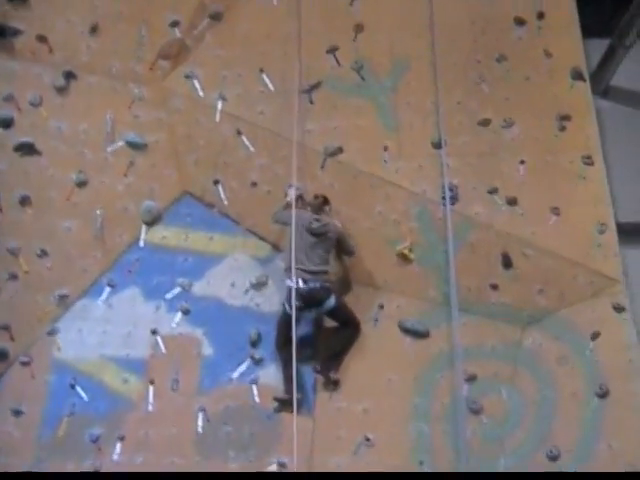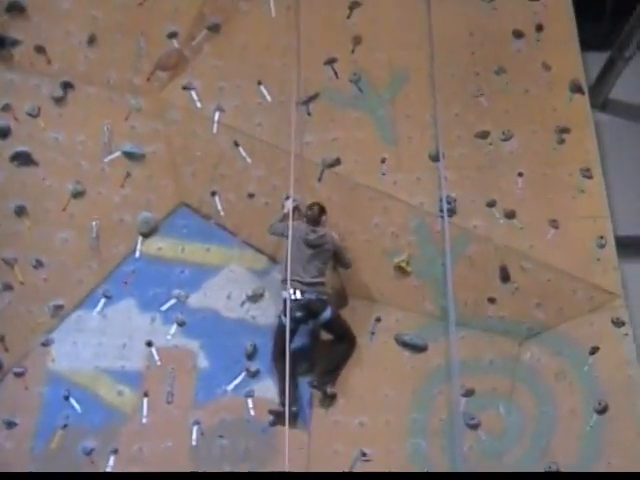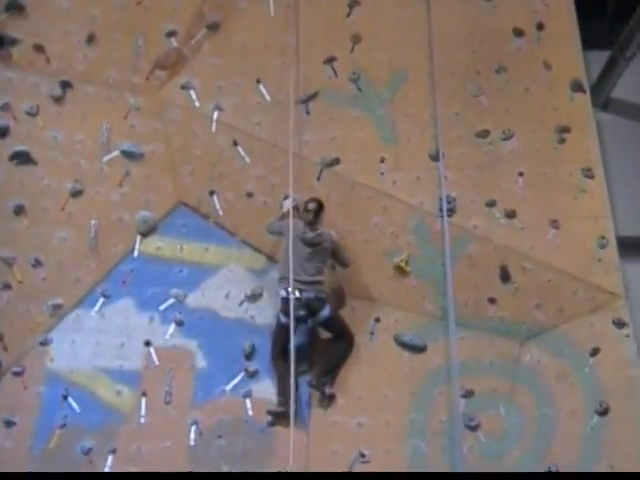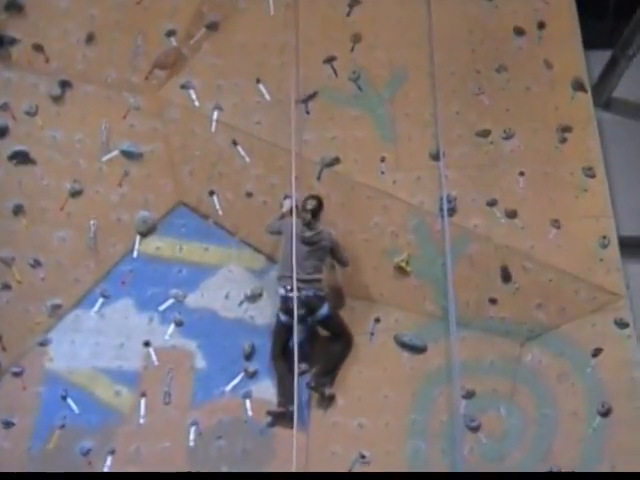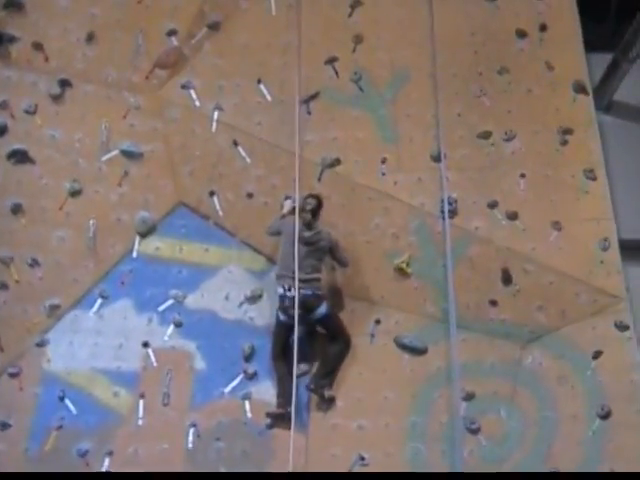
dt=0.1s
person 1, frame 1
left shoulder: (298, 217)
right shoulder: (333, 228)
left elbow: (276, 217)
right elbow: (350, 251)
left wrist: (290, 201)
left hip: (296, 288)
right hip: (320, 289)
left knee: (283, 343)
right knee: (351, 326)
left ankle: (291, 393)
right ankle: (328, 365)
person 1, frame 2
left shoulder: (295, 228)
right shoulder: (330, 240)
left elbow: (272, 228)
right elbow: (346, 264)
left wrist: (286, 212)
left hip: (293, 300)
right hip: (317, 301)
left knee: (279, 355)
right knee: (347, 340)
left ankle: (287, 405)
right ankle: (324, 380)
person 1, frame 3
left shoulder: (292, 227)
right shoulder: (328, 238)
left elbow: (271, 228)
right elbow: (345, 263)
left wrist: (285, 211)
left hip: (291, 298)
right hip: (316, 299)
left knee: (278, 354)
right knee: (345, 339)
left ankle: (285, 405)
right ankle: (323, 380)
person 1, frame 4
left shoulder: (289, 224)
right shoulder: (326, 237)
left elbow: (270, 228)
right elbow: (344, 262)
left wrist: (284, 211)
left hip: (289, 297)
right hip: (314, 298)
left knee: (278, 353)
right knee: (343, 339)
left ankle: (285, 405)
right ankle: (321, 381)
person 1, frame 5
left shoulder: (288, 224)
right shoulder: (325, 237)
left elbow: (270, 230)
right elbow: (344, 262)
left wrist: (285, 212)
left hip: (287, 297)
right hip: (313, 297)
left knee: (279, 354)
right knee: (341, 340)
left ankle: (284, 406)
right ankle: (320, 383)
